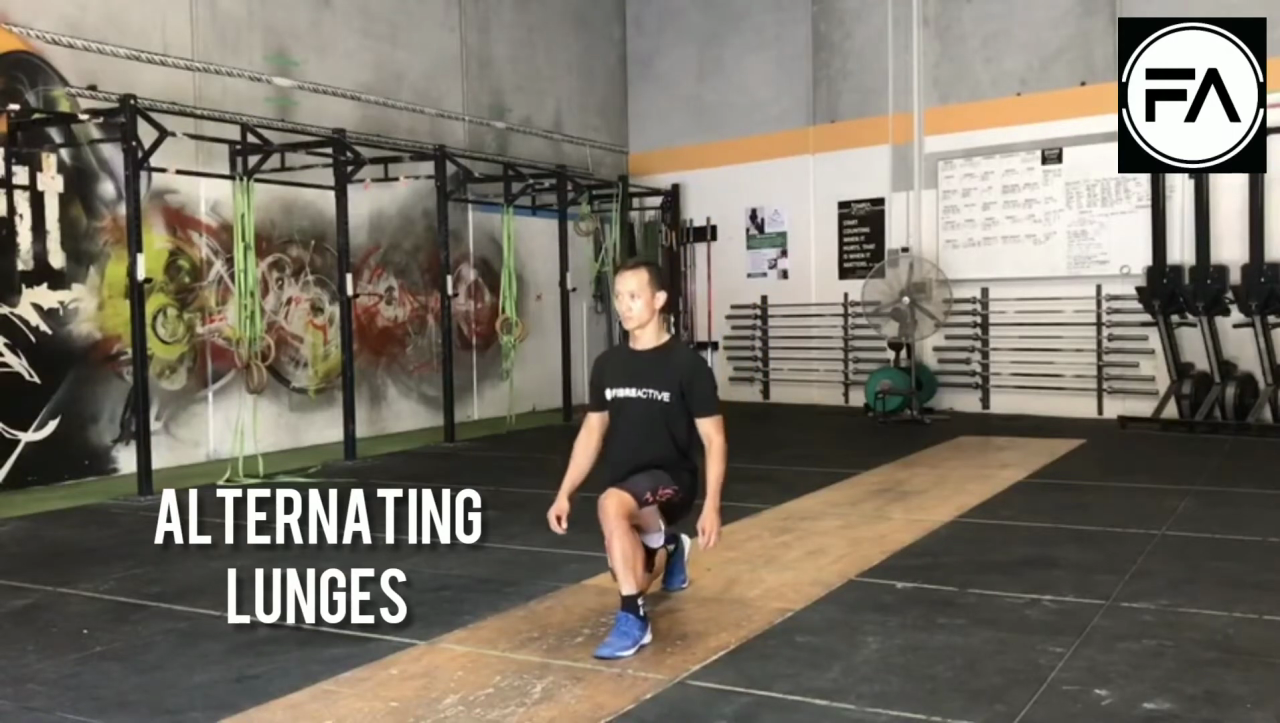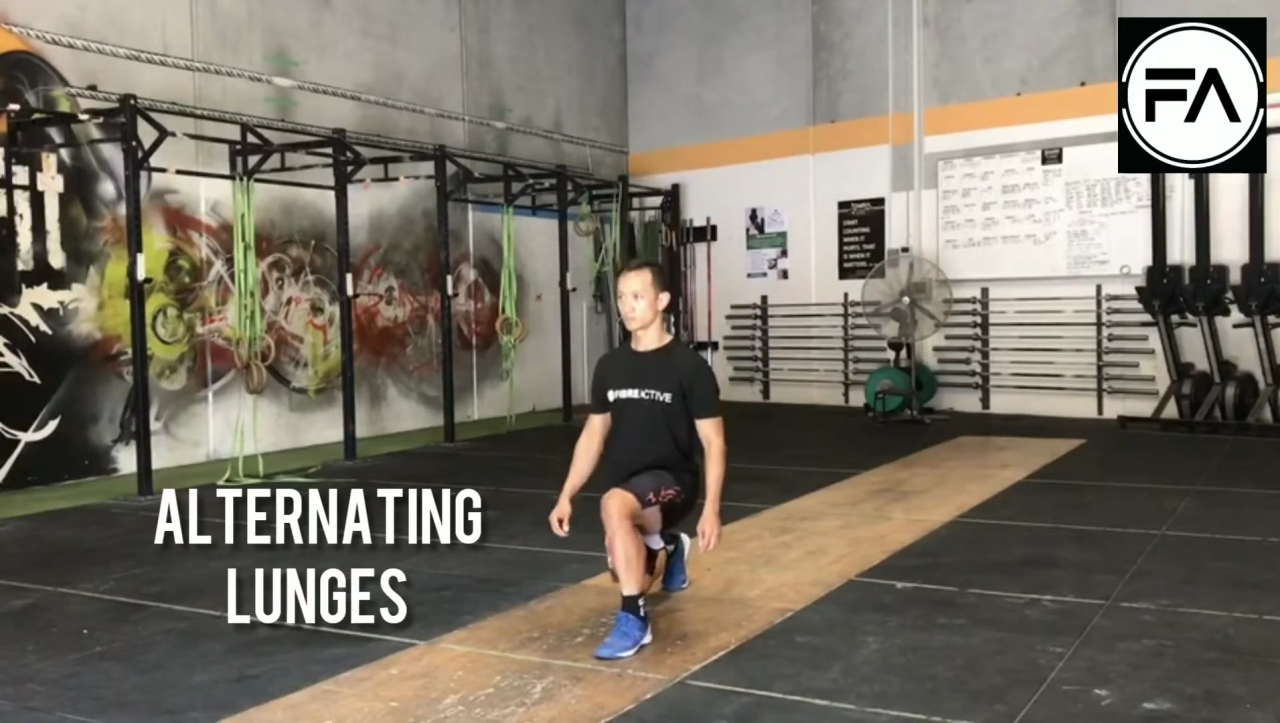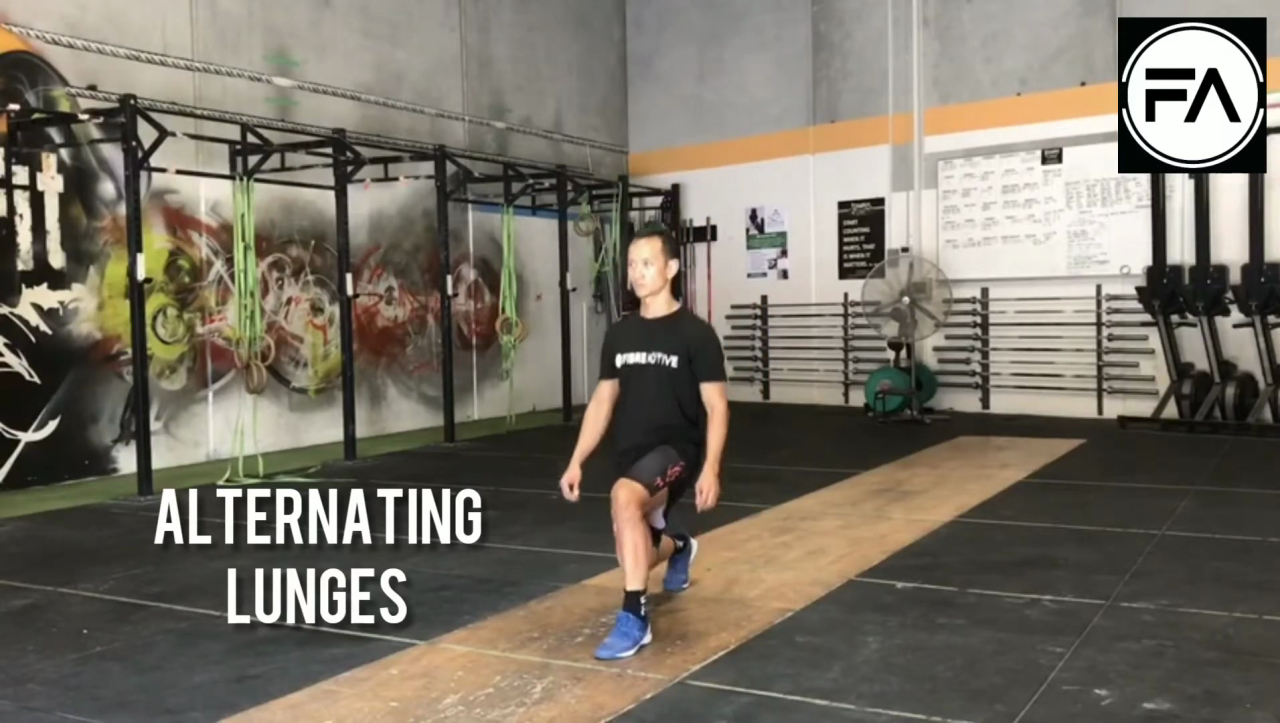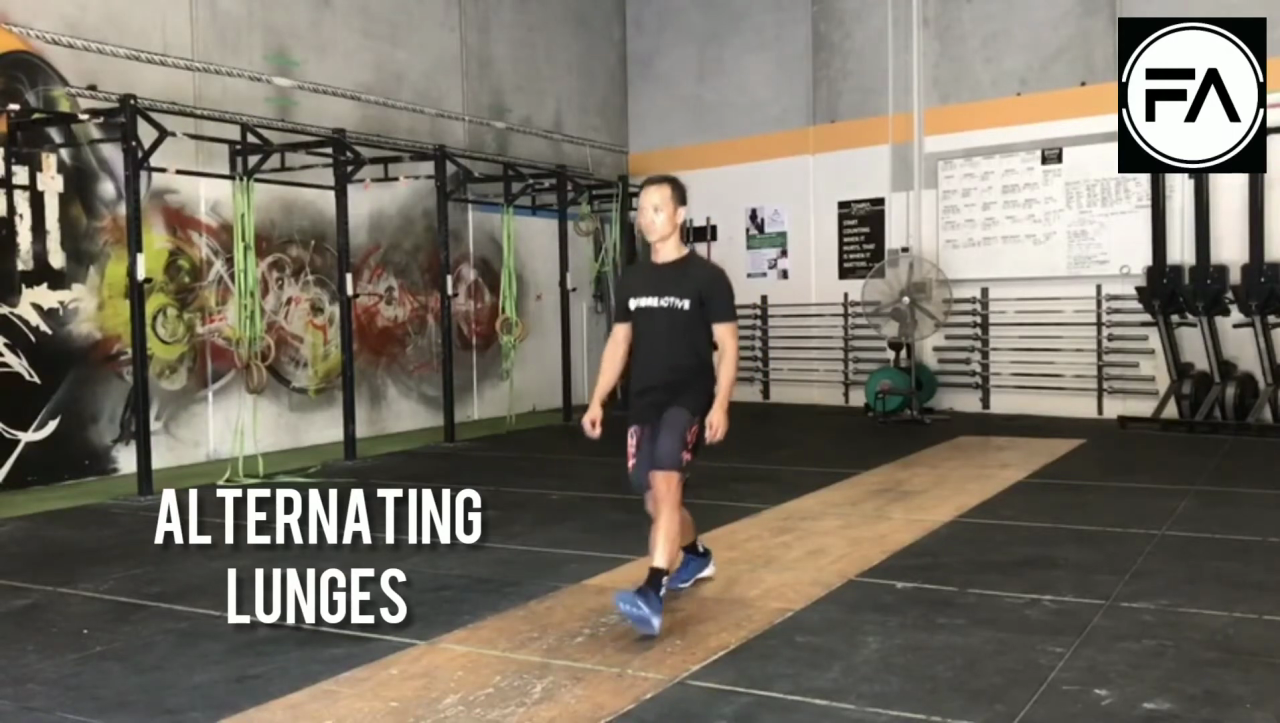
dt=0.2s
person 1, frame 1
left shoulder: (687, 365)
right shoulder: (607, 364)
left elbow: (714, 439)
right elbow: (592, 432)
left wrist: (712, 505)
right wrist: (564, 494)
left hip: (670, 477)
right hip: (626, 485)
left knee: (610, 505)
right knee: (631, 576)
left ankle: (633, 620)
right ankle: (670, 546)
person 1, frame 2
left shoulder: (689, 367)
right shoulder: (610, 365)
left elbow: (713, 442)
right elbow: (594, 433)
left wrist: (712, 509)
right wrist: (566, 496)
left hip: (672, 478)
right hip: (627, 482)
left knee: (614, 506)
right knee: (632, 577)
left ankle: (633, 621)
right ankle: (671, 546)
person 1, frame 3
left shoulder: (694, 332)
right shoulder: (620, 332)
left elbow: (716, 406)
right elbow: (603, 398)
left wrist: (711, 470)
right wrist: (578, 459)
left hip: (673, 447)
right hip: (629, 453)
left knee: (627, 502)
right knee: (639, 550)
left ankle: (633, 618)
right ankle: (679, 547)
person 1, frame 4
left shoulder: (706, 276)
right shoulder: (632, 279)
left elbow: (727, 345)
right elbow: (619, 342)
left wrist: (720, 405)
right wrist: (597, 401)
left hip: (688, 399)
right hip: (644, 402)
left knee: (663, 483)
right knee: (657, 497)
left ankle: (653, 594)
right ankle: (696, 555)
